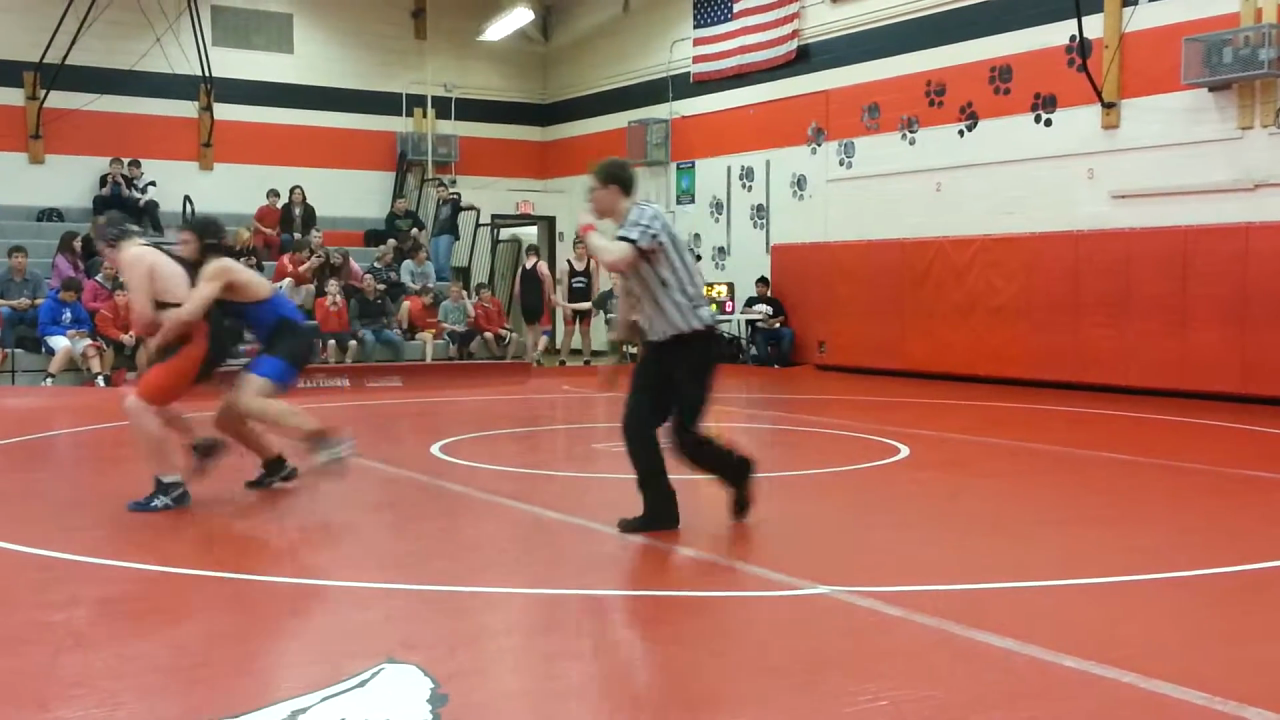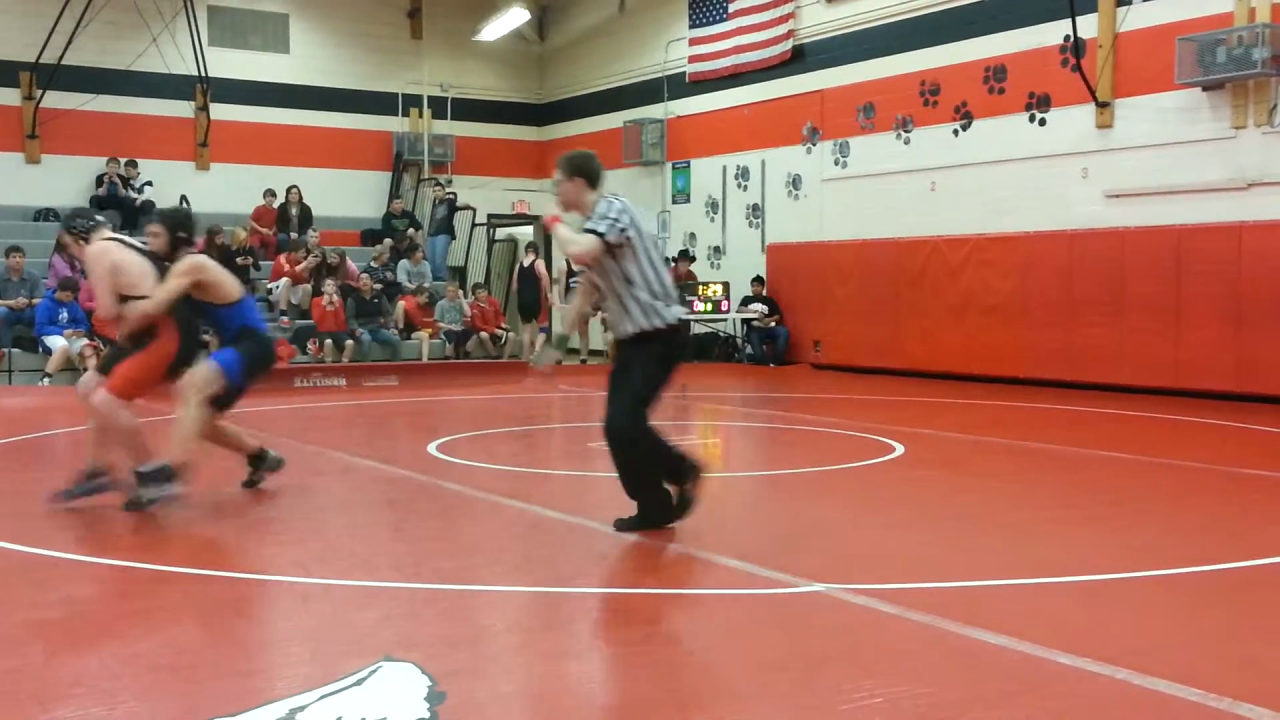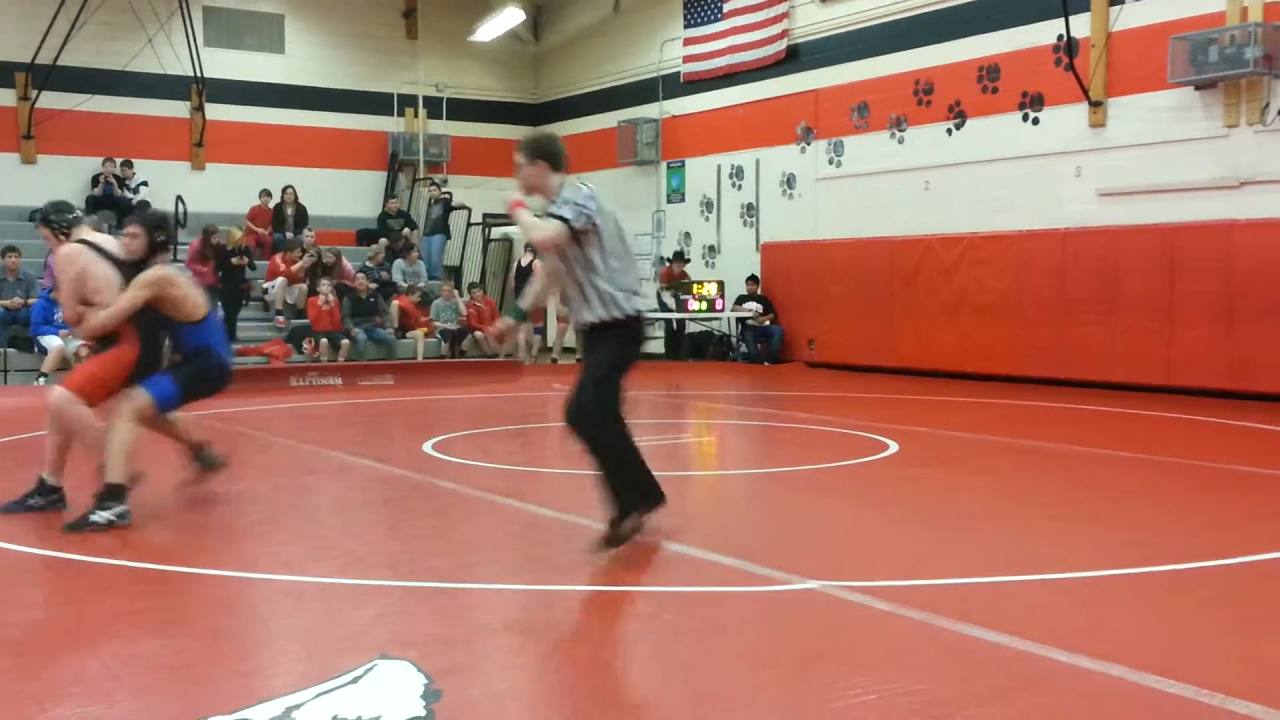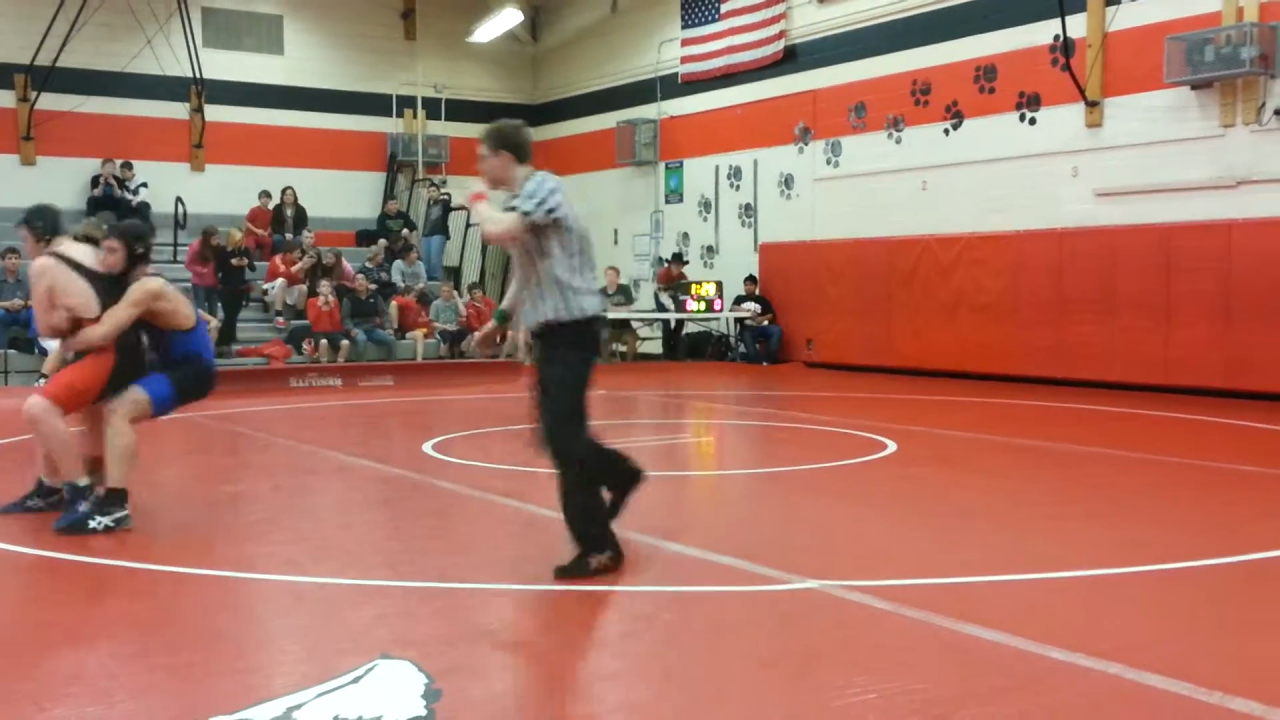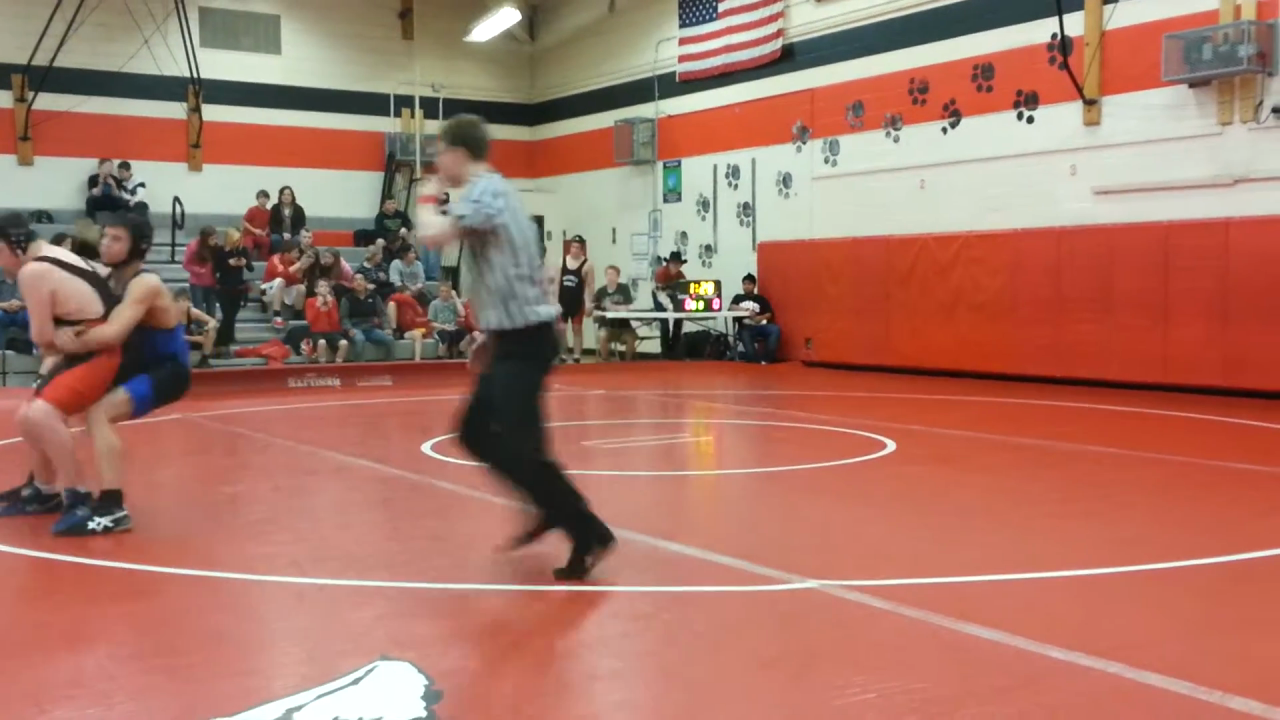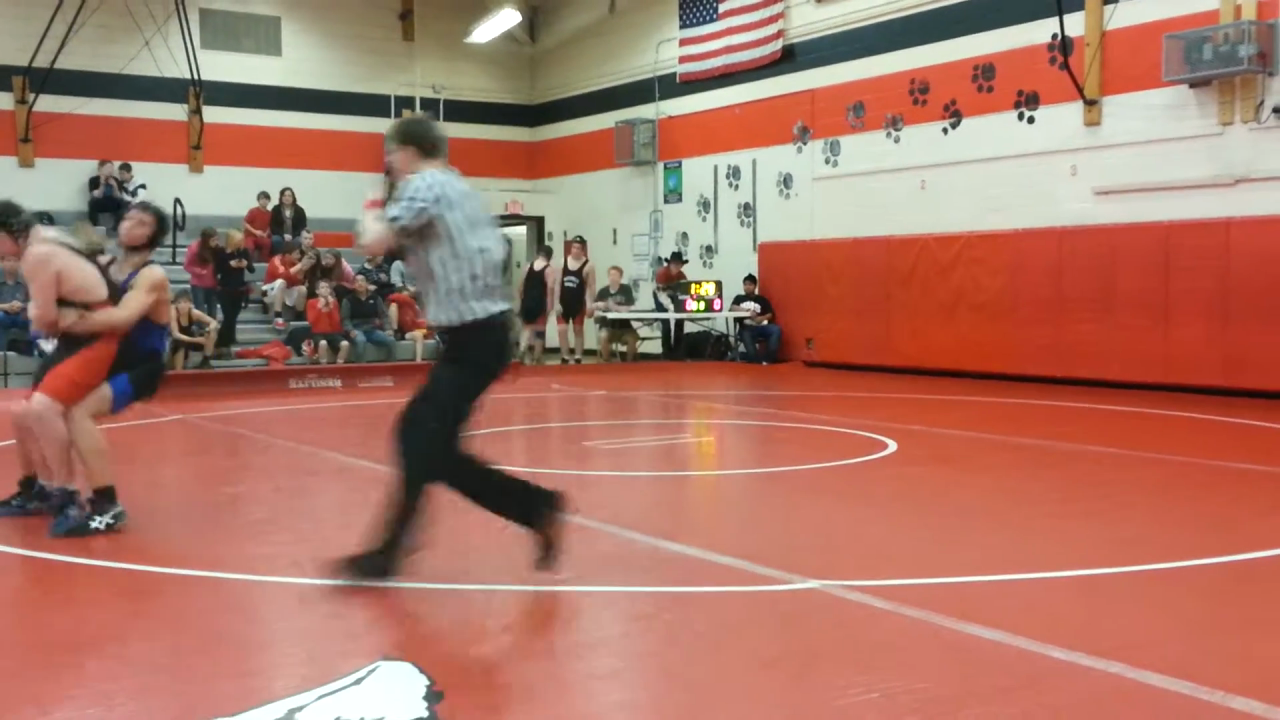
dt=0.1s
person 1, frame 1
left shoulder: (647, 216)
right shoulder: (624, 231)
left elbow: (614, 261)
right elbow: (631, 292)
left wrist: (588, 230)
left hip: (693, 340)
right hip: (659, 343)
left knee: (685, 437)
right knee: (636, 426)
left ankle: (737, 470)
right ankle: (660, 512)
person 1, frame 2
left shoulder: (614, 209)
right shoulder: (591, 224)
left elbow: (581, 252)
right elbow: (590, 285)
left wrist: (554, 222)
right wrist: (559, 336)
left hip: (658, 337)
right hip: (630, 339)
left knee: (624, 424)
right knee: (618, 430)
left ankle: (683, 474)
right ankle: (654, 507)
person 1, frame 3
left shoulder: (580, 196)
right shoulder: (556, 205)
left elbow: (544, 237)
right elbow: (551, 268)
left wrist: (519, 207)
right wrist: (516, 316)
left hip: (618, 328)
right hip: (597, 329)
left knee: (586, 414)
right knee: (599, 419)
left ankle: (632, 504)
right ankle: (644, 494)
person 1, frame 4
left shoulder: (542, 187)
right shoulder: (520, 198)
left elbow: (497, 232)
left wrist: (479, 200)
right wrist: (500, 318)
left hip: (572, 330)
right hip: (549, 331)
left knee: (561, 433)
right knee: (560, 433)
left ankle: (598, 545)
right ankle: (621, 476)
person 1, frame 5
left shoulder: (482, 191)
right shoulder: (496, 192)
left elbow: (435, 235)
left wrist: (427, 202)
right wrist: (479, 331)
left hip: (523, 339)
right hip: (509, 337)
left knee: (520, 448)
right knee: (476, 432)
left ankle: (590, 537)
right ankle: (552, 508)
person 1, frame 6
left shoulder: (422, 186)
right shoulder: (460, 189)
left elbow: (373, 244)
right elbow: (496, 257)
left wrist: (373, 207)
left hip: (475, 336)
right hip: (479, 331)
left knee: (427, 448)
right knee: (415, 434)
left ankle: (537, 507)
right ankle: (386, 553)
person 2, frame 1
left shoulder: (217, 269)
right shoulder: (213, 277)
left elbow: (189, 314)
left wrist: (157, 341)
left hip: (292, 337)
right hip: (277, 340)
left knee: (244, 401)
right knee: (226, 419)
left ankle: (323, 437)
right ankle: (277, 466)
person 2, frame 2
left shoulder: (189, 265)
right shoulder: (188, 267)
left elbow: (151, 309)
left wrist: (120, 330)
left hip: (253, 344)
right hip: (241, 345)
left knee: (190, 386)
right knee: (201, 421)
left ankle: (168, 473)
right ankle: (261, 458)
person 2, frame 3
left shoulder: (157, 277)
right shoulder: (160, 275)
left elbow: (106, 320)
left wrist: (81, 330)
left hip: (205, 366)
right hip: (204, 361)
left knee: (124, 410)
right knee: (139, 411)
left ankle: (114, 501)
right ankle: (195, 449)
person 2, frame 4
left shoulder: (147, 289)
right shoulder: (134, 284)
left elbow: (102, 334)
left wrist: (69, 344)
left hip: (193, 372)
right hip: (171, 365)
left knee: (118, 412)
left ankle: (115, 505)
person 2, frame 5
left shoulder: (146, 285)
right shoulder: (112, 279)
left elbow: (112, 334)
left wrist: (70, 345)
right wrist: (72, 335)
left hip: (168, 371)
right hip: (138, 364)
left knee: (98, 413)
left ankle: (112, 508)
person 2, frame 6
left shoulder: (153, 277)
right shoulder: (110, 265)
left elbow: (121, 319)
left wrist: (71, 323)
left hip: (140, 368)
left knee: (78, 413)
left ankle: (107, 505)
person 3, frame 1
left shoulder: (132, 255)
right shoulder: (156, 253)
left elbow: (143, 317)
left wrist: (161, 320)
left hip: (197, 340)
right hip: (194, 336)
left knee: (137, 406)
right knee: (144, 401)
left ankle: (172, 486)
right ankle: (201, 444)
person 3, frame 2
left shoulder: (97, 251)
right shoulder: (127, 245)
left elbow: (107, 312)
left wrist: (126, 313)
left hip: (166, 336)
right hip: (155, 331)
left knee: (106, 402)
right knee: (90, 388)
right ankle: (96, 472)
person 3, frame 3
left shoulder: (67, 254)
right shoulder: (114, 243)
left elbow: (70, 316)
left wrist: (87, 315)
left hip: (131, 344)
right hip: (142, 339)
left knee: (63, 402)
person 3, frame 4
left shoulder: (43, 266)
right shoulder: (92, 253)
left elbow: (47, 328)
left wrist: (64, 322)
left hip: (108, 354)
right hip: (124, 349)
left knee: (38, 410)
left ankle: (83, 490)
right ankle: (51, 488)
person 3, frame 5
left shoulder: (32, 272)
right shoulder: (58, 255)
left elbow: (42, 338)
left hip: (104, 355)
right hip: (89, 352)
left knee: (40, 415)
right knee: (32, 417)
left ankle: (78, 498)
right ankle: (43, 490)
person 3, frame 6
left shoulder: (37, 255)
right shoulder: (54, 241)
left elbow: (43, 320)
left wrist: (36, 311)
left hip: (98, 342)
right hip: (78, 340)
left knee: (41, 409)
left ankle: (63, 494)
right ankle: (40, 487)
